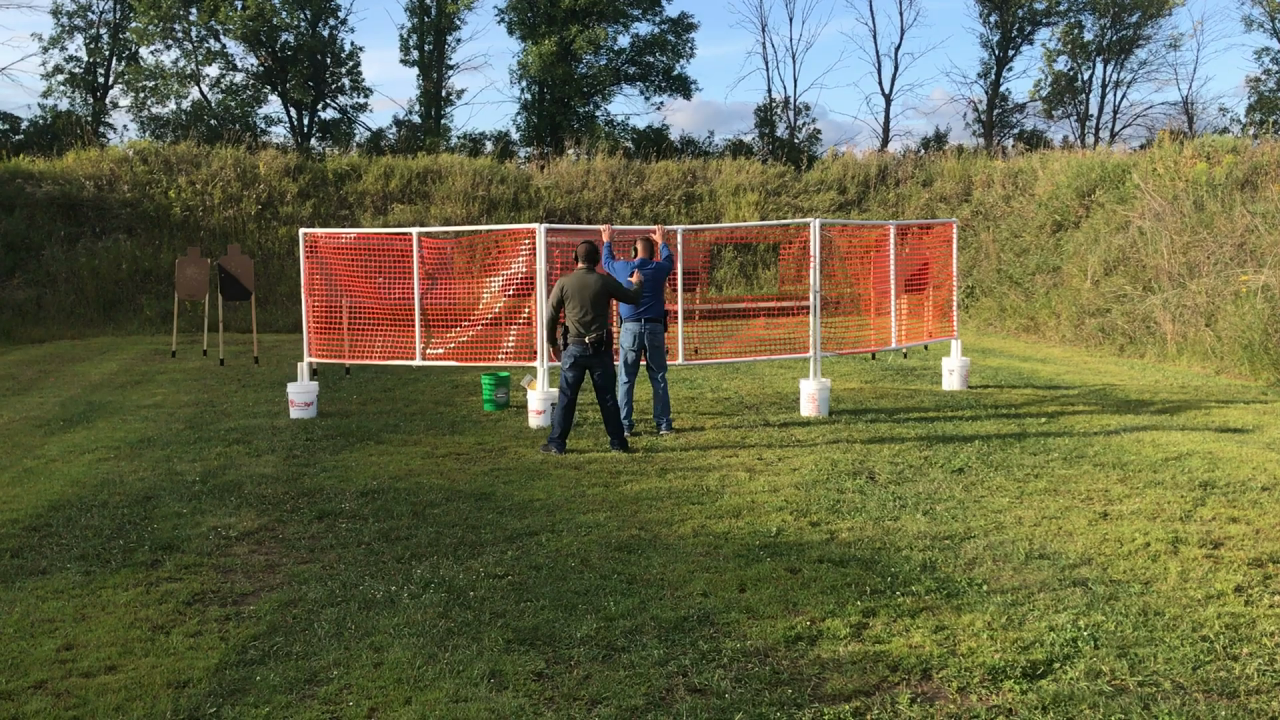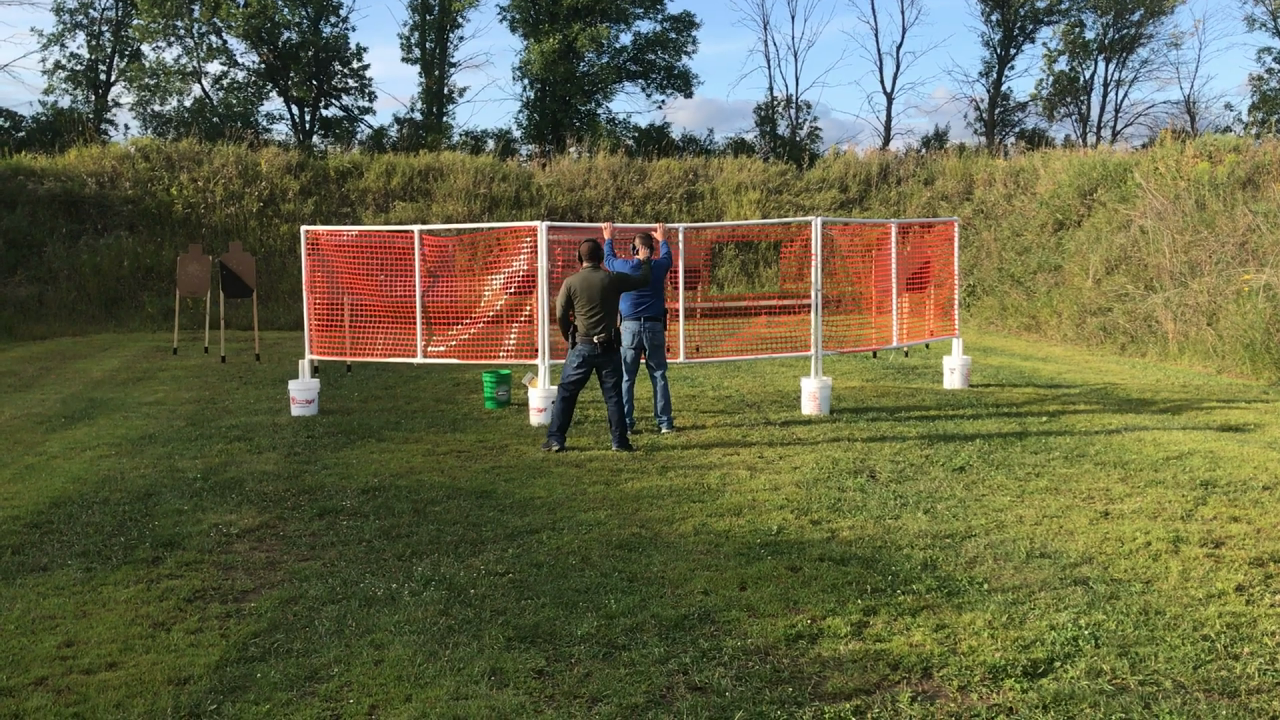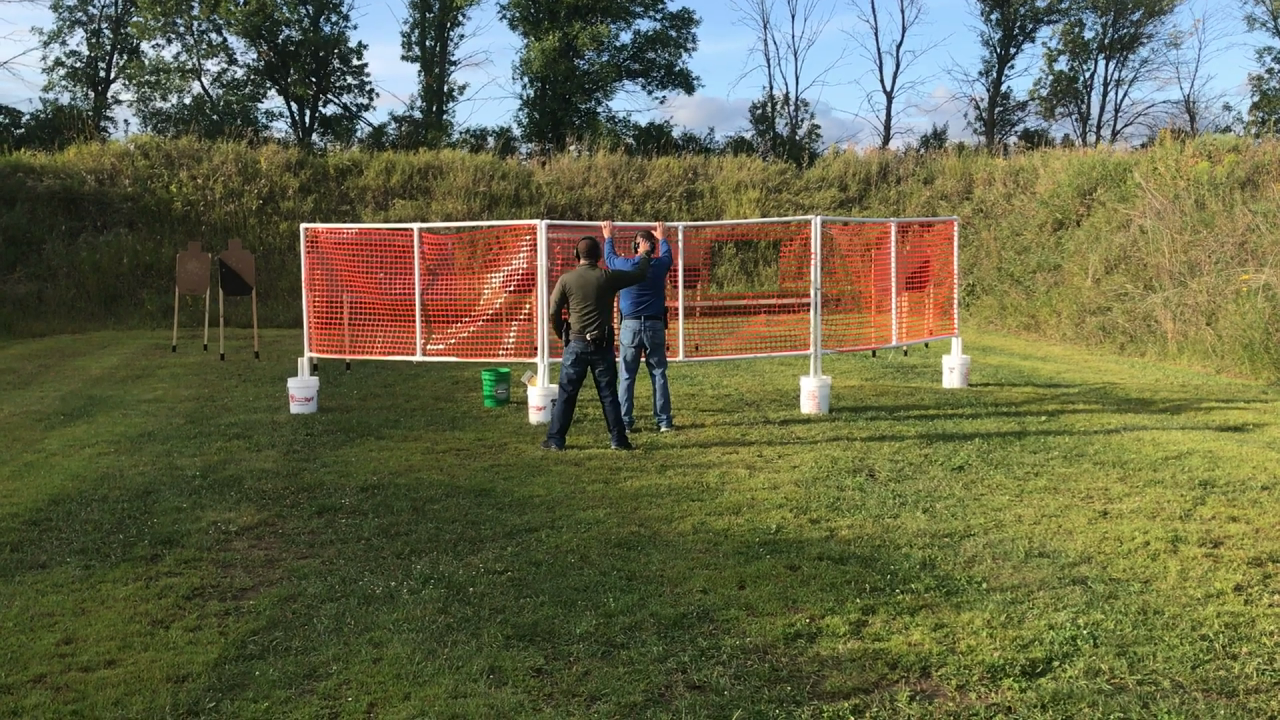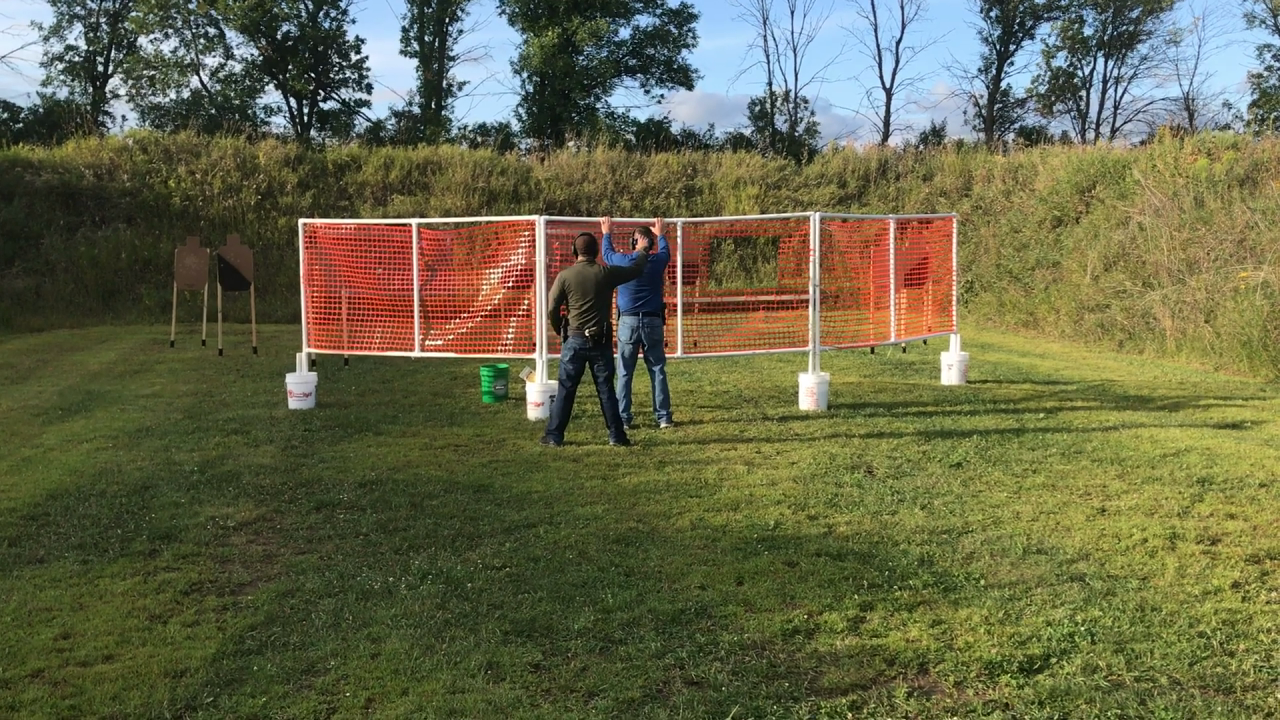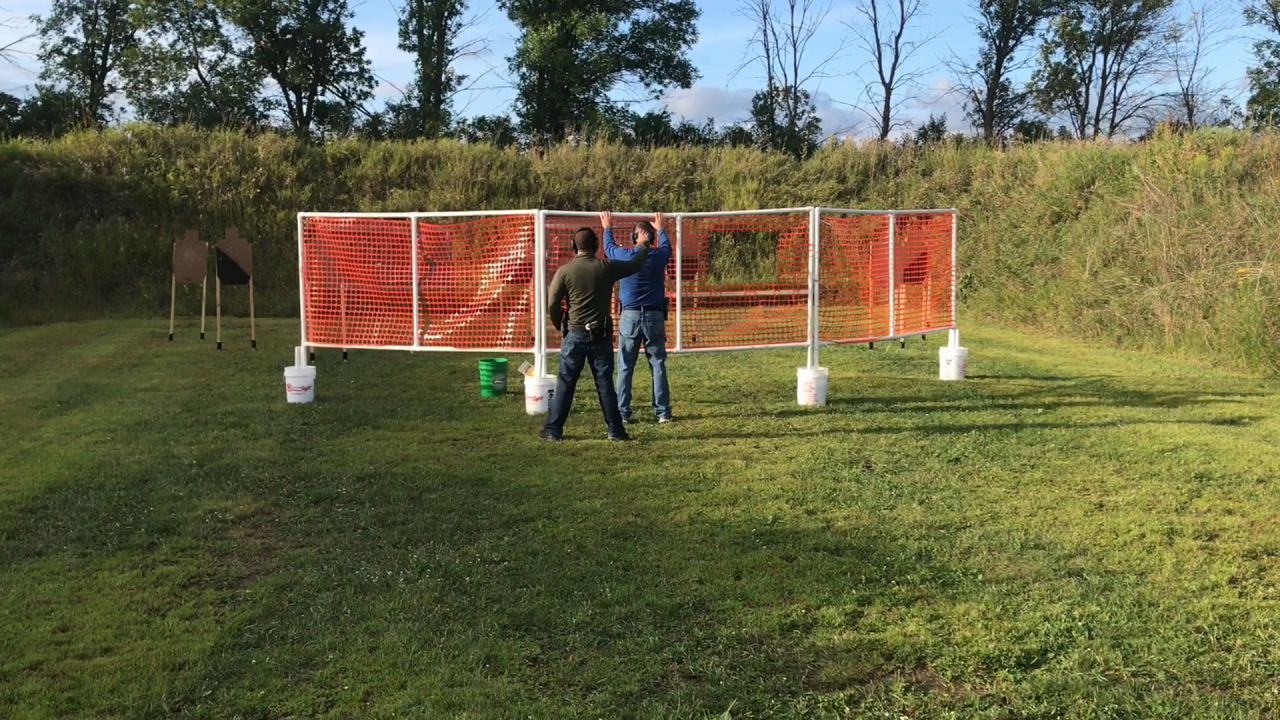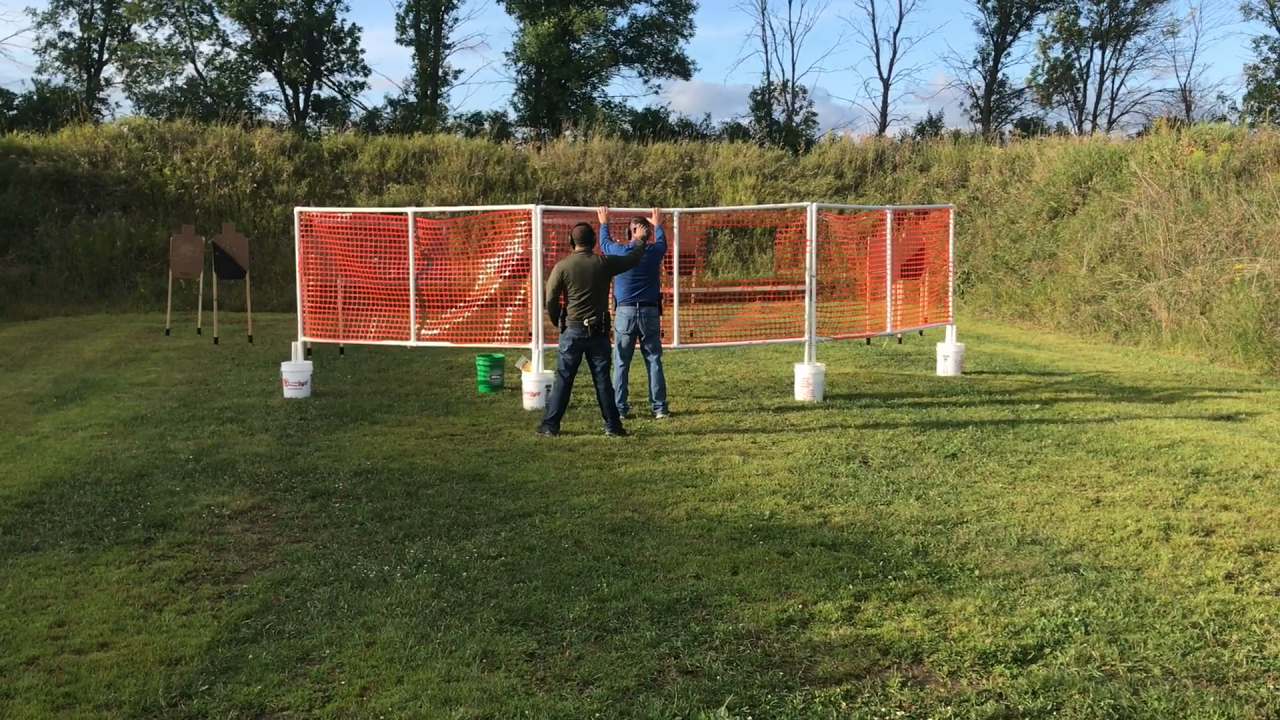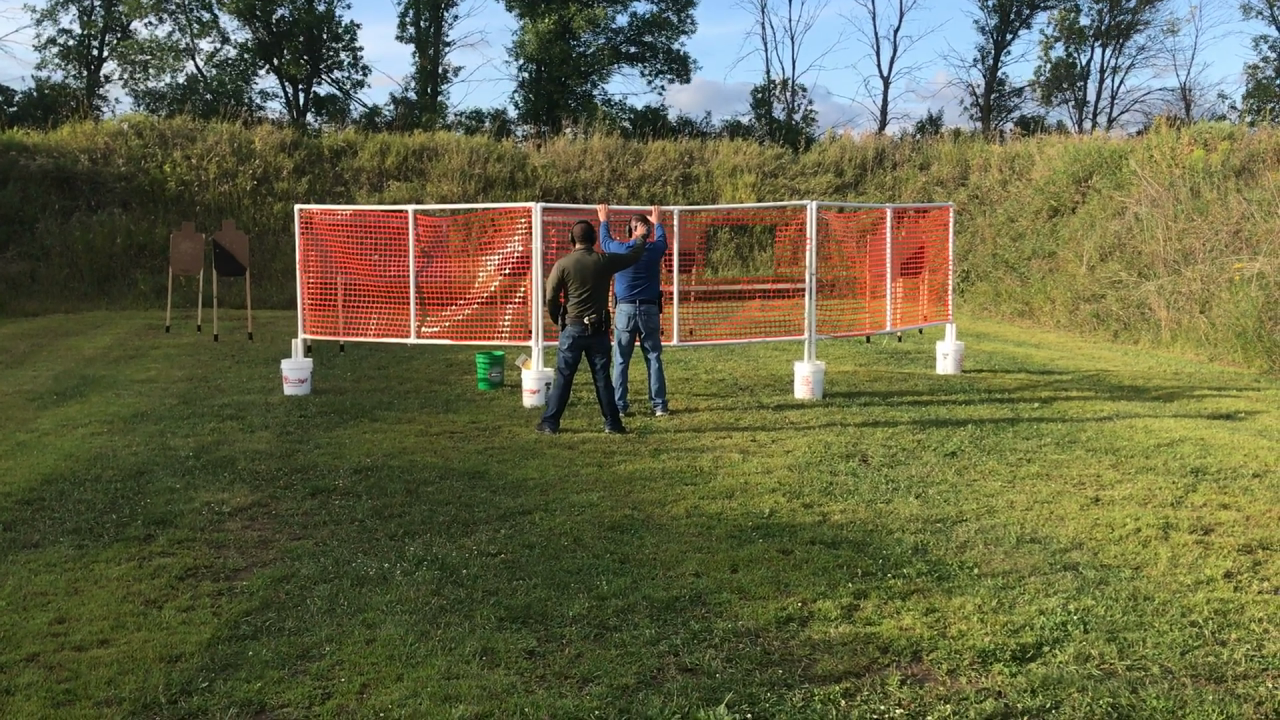
dt=0.4s
person 1, frame 1
left shoulder: (564, 282)
right shoulder: (606, 281)
left elbow: (551, 315)
right elbow: (633, 298)
left wrist: (553, 343)
right wrist: (638, 283)
left hip: (573, 347)
right hip: (600, 348)
left knee: (566, 397)
right knee: (607, 397)
left ankle: (556, 443)
right ankle: (617, 442)
person 1, frame 2
left shoulder: (571, 282)
right shoulder: (613, 279)
left elbow: (561, 315)
right elbow: (643, 280)
left wrist: (570, 337)
right wrist: (645, 261)
left hip: (582, 346)
right hip: (608, 347)
left knee: (566, 393)
right knee: (613, 396)
left ankle: (555, 438)
right ankle: (620, 441)
person 1, frame 3
left shoulder: (566, 279)
right shoulder: (608, 277)
left elbow: (554, 312)
right elbow: (640, 274)
left wrist: (562, 335)
right wrist: (645, 254)
left hip: (576, 344)
right hip: (602, 345)
left knee: (566, 394)
right knee: (608, 394)
left ankle: (555, 440)
right ankle: (618, 439)
person 1, frame 4
left shoulder: (565, 276)
right shoulder: (607, 273)
left elbow: (552, 309)
right elbow: (637, 270)
left wrist: (560, 331)
right wrist: (643, 251)
left hip: (574, 340)
right hip: (601, 341)
left knee: (565, 390)
right knee: (606, 389)
left ankle: (554, 435)
right ankle: (616, 436)
person 1, frame 5
left shoulder: (564, 270)
right shoulder: (606, 267)
left elbow: (552, 303)
right elbow: (636, 263)
left wrist: (560, 325)
right wrist: (644, 245)
left hip: (574, 334)
right hip: (600, 335)
left knee: (565, 384)
right knee: (605, 384)
left ankle: (553, 429)
right ankle: (615, 430)
person 1, frame 6
left shoulder: (562, 266)
right shoulder: (605, 263)
left elbow: (550, 299)
right elbow: (634, 258)
left wrist: (558, 322)
right wrist: (641, 241)
left hip: (572, 330)
right hip: (598, 331)
left knee: (563, 380)
right knee: (603, 380)
left ankle: (550, 425)
right ankle: (612, 426)
person 1, frame 7
left shoulder: (563, 264)
right shoulder: (605, 261)
left elbow: (550, 297)
right elbow: (634, 255)
left wrist: (558, 319)
right wrist: (642, 238)
left hip: (572, 328)
right hip: (598, 329)
left knee: (563, 377)
right knee: (602, 377)
left ankle: (550, 422)
right ankle: (612, 423)
person 2, frame 1
left shoulder: (623, 267)
right shoulder: (659, 268)
left elbow: (607, 261)
right elbow: (669, 260)
left wrist: (607, 242)
right wrist: (662, 242)
left hip: (631, 328)
right hip: (654, 327)
left knee: (626, 379)
right knee: (659, 377)
left ankle: (624, 425)
right ankle: (663, 424)
person 2, frame 2
left shoulder: (623, 266)
right shoulder: (659, 266)
left elbow: (608, 258)
right elbow: (667, 256)
left wrist: (608, 239)
right wrist: (662, 239)
left hip: (630, 326)
right hip: (654, 326)
left knee: (627, 378)
right knee: (659, 375)
left ankle: (625, 423)
right ankle: (665, 422)
person 2, frame 3
left shoulder: (624, 265)
right shoulder: (660, 265)
left elbow: (609, 256)
right elbow: (667, 254)
left wrist: (608, 238)
right wrist: (662, 238)
left hip: (630, 325)
right hip: (655, 324)
left knee: (627, 376)
right knee: (659, 374)
left ankle: (625, 421)
right ankle: (664, 421)
person 2, frame 4
left shoulder: (622, 260)
right shoulder: (658, 261)
left elbow: (606, 252)
right elbow: (665, 251)
left wrist: (606, 234)
right wrist: (660, 234)
left hip: (628, 321)
right hip: (653, 321)
left knee: (625, 373)
right knee: (658, 370)
left ankle: (623, 418)
right ankle: (664, 416)
person 2, frame 5
left shoulder: (624, 255)
right shoulder: (659, 255)
left elbow: (609, 247)
right elbow: (666, 245)
left wrist: (607, 228)
right wrist: (660, 229)
left hip: (630, 316)
right hip: (654, 316)
left knee: (625, 367)
right knee: (658, 365)
left ankle: (622, 412)
right ankle: (662, 412)
person 2, frame 6
left shoulder: (619, 251)
right shoulder: (654, 251)
left elbow: (604, 242)
right elbow: (662, 241)
left wrist: (603, 223)
right wrist: (657, 224)
left hip: (625, 312)
right hip: (649, 312)
left knee: (621, 363)
right knee: (654, 361)
left ankle: (619, 408)
right ankle: (659, 407)
person 2, frame 7
left shoulder: (619, 249)
right shoulder: (655, 249)
left elbow: (605, 240)
right elbow: (662, 239)
left wrist: (603, 221)
right wrist: (657, 222)
left hip: (625, 309)
right hip: (649, 309)
left knee: (621, 361)
right knee: (654, 359)
left ankle: (619, 406)
right ankle: (659, 405)
